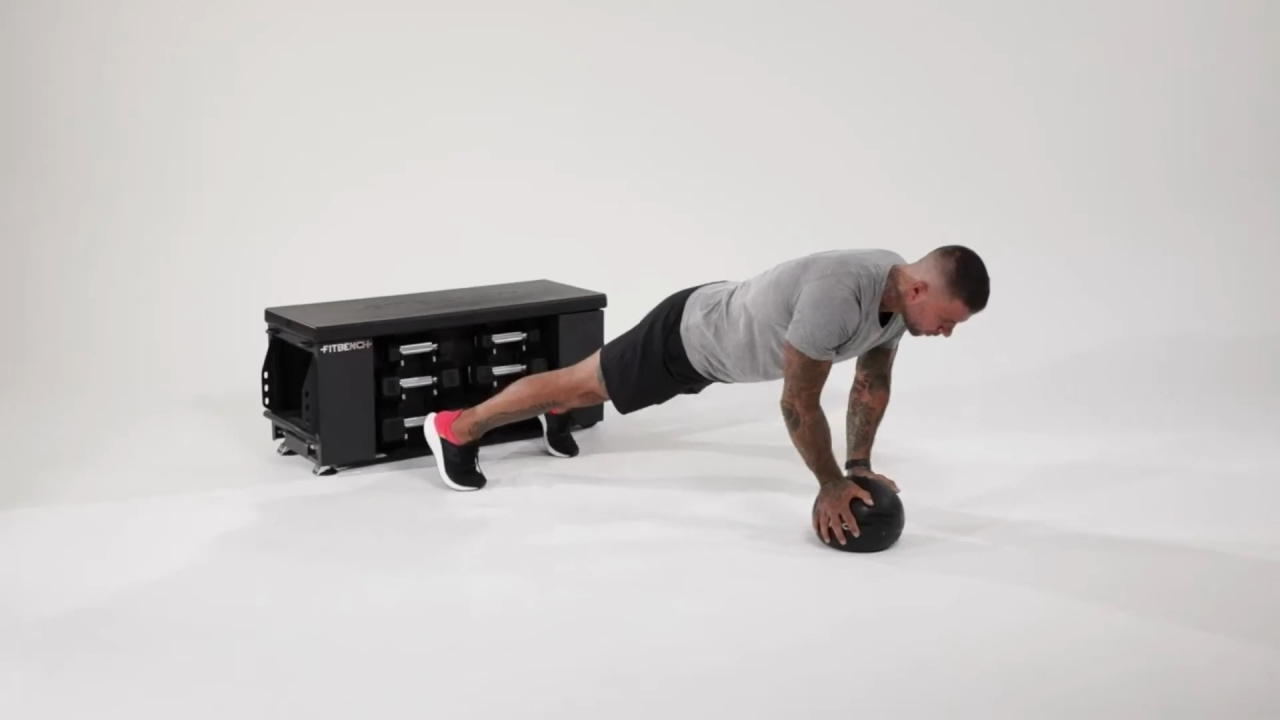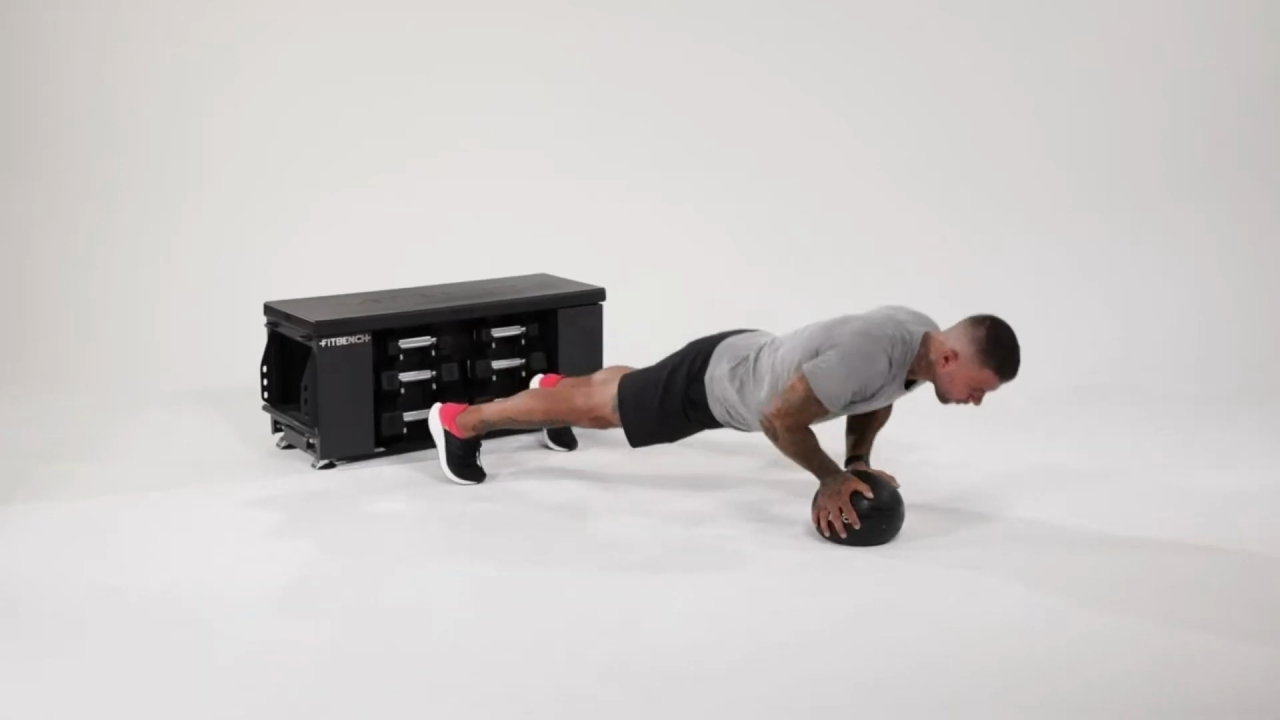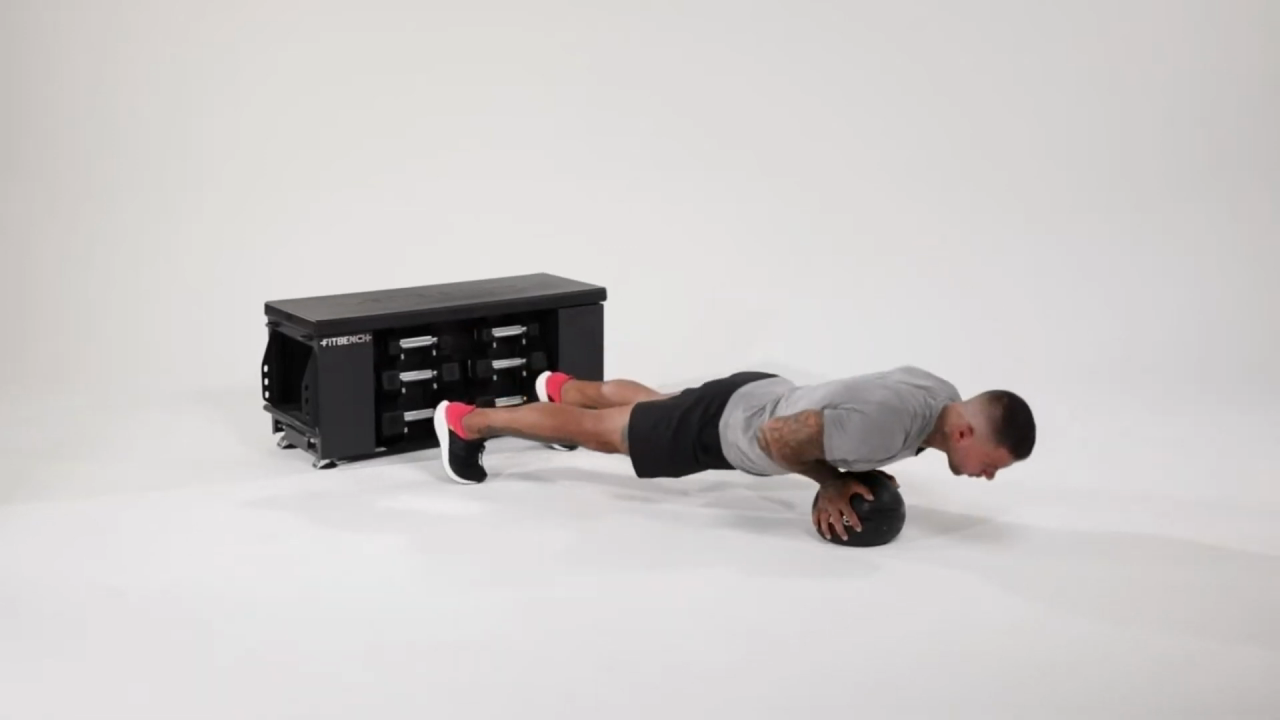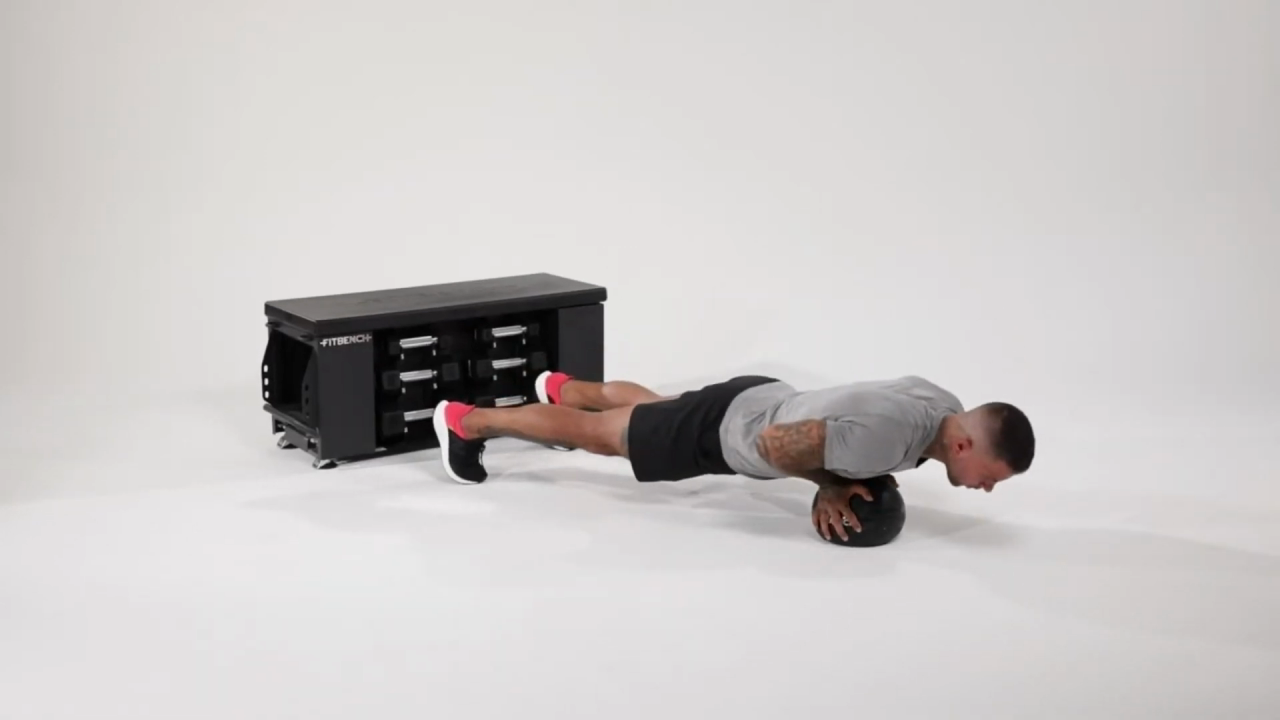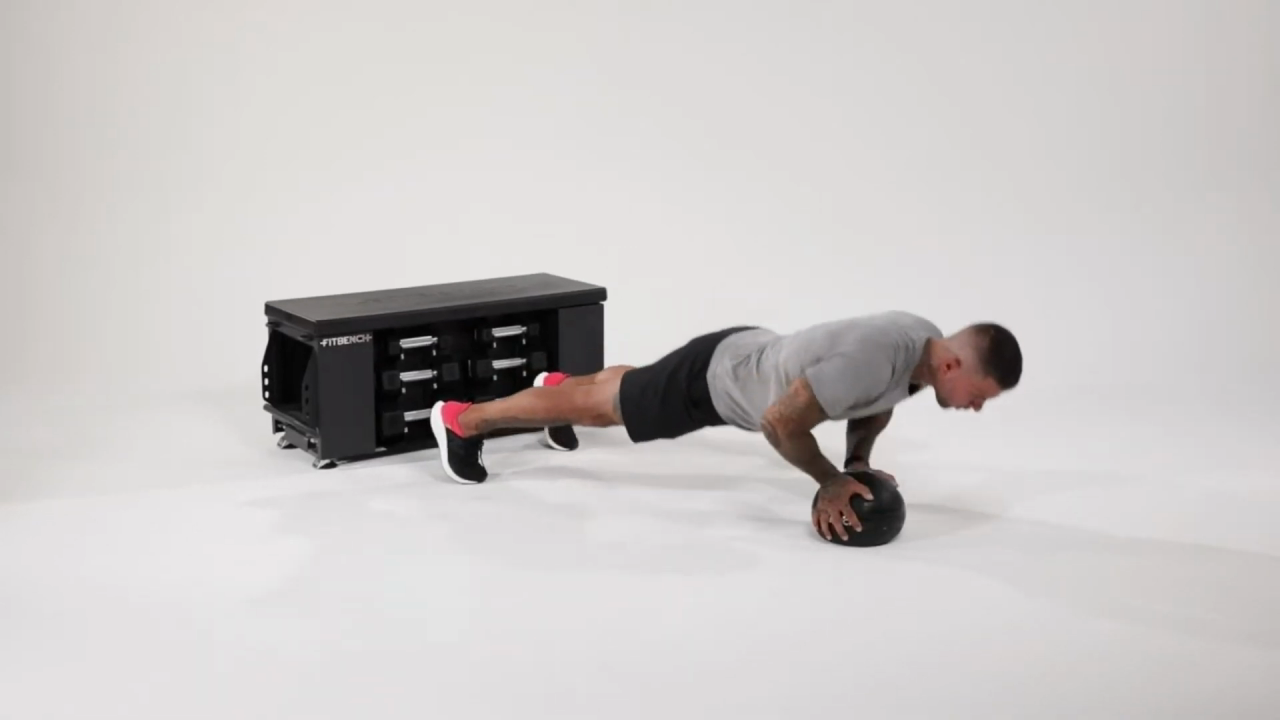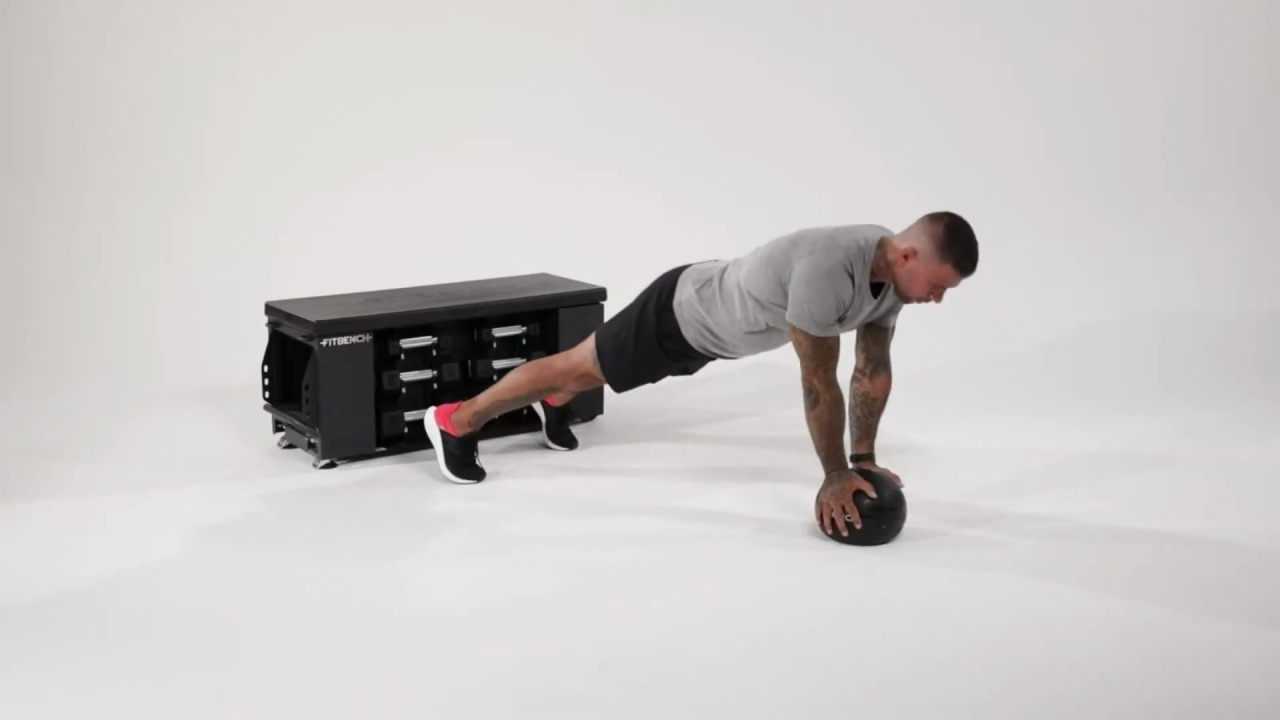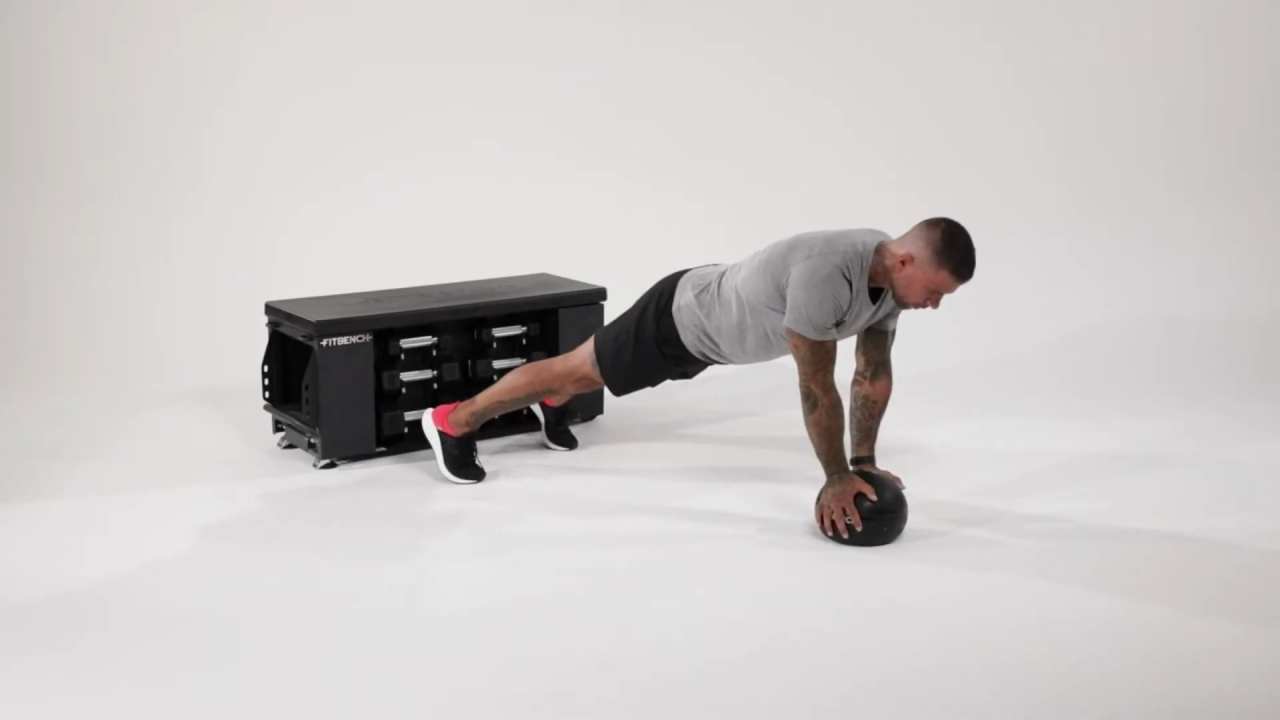
dt=0.4s
person 1, frame 1
left shoulder: (897, 293)
right shoulder: (837, 297)
left elbow: (873, 383)
right elbow: (798, 404)
left wrist: (860, 465)
right wrist: (831, 486)
left hip: (716, 336)
right hip: (689, 336)
left knee: (597, 384)
right knee: (585, 383)
left ankle: (556, 412)
right ankle: (455, 429)
person 1, frame 2
left shoulder: (922, 340)
right shoulder: (868, 357)
left elbow: (876, 399)
right elbow: (779, 420)
left wrist: (858, 463)
right wrist: (832, 480)
left hip: (742, 364)
right hip: (711, 384)
left knee: (627, 387)
right knee: (595, 410)
left ankle: (556, 382)
right ankle: (460, 420)
person 1, frame 3
left shoulder: (940, 396)
right shoulder: (886, 426)
right elbow: (775, 438)
left wrist: (859, 470)
right wrist: (831, 483)
left hip: (758, 395)
right hip: (724, 427)
left knee: (646, 402)
right knee: (600, 432)
left ankle: (562, 387)
right ankle: (465, 421)
person 1, frame 4
left shoulder: (942, 406)
right shoulder: (886, 437)
right elbow: (776, 445)
left wrist: (852, 470)
right wrist: (831, 484)
left hip: (760, 400)
right hip: (723, 432)
left knee: (644, 406)
right knee: (599, 434)
left ankle: (561, 388)
right ankle: (464, 420)
person 1, frame 5
left shoulder: (924, 342)
right shoulder: (872, 362)
left elbow: (877, 401)
right elbow: (779, 421)
left wrist: (858, 464)
right wrist: (831, 483)
left hip: (749, 358)
right hip: (715, 378)
left knee: (634, 383)
right knee: (595, 407)
left ankle: (560, 382)
right ankle: (461, 419)
person 1, frame 6
left shoulder: (889, 271)
right shoulder: (827, 271)
left elbow: (873, 369)
right elbow: (819, 385)
left wrist: (865, 459)
right wrist: (836, 478)
left hip: (712, 321)
right hip: (682, 311)
left knee: (597, 369)
right knee: (584, 366)
left ankle: (554, 405)
right ankle: (455, 421)
person 1, frame 7
left shoulder: (889, 275)
right shoulder: (825, 274)
left elbow: (874, 372)
right elbow: (817, 389)
left wrist: (865, 460)
right wrist: (837, 480)
left hip: (710, 324)
right hip: (682, 317)
left knee: (596, 370)
right knee: (580, 370)
left ankle: (552, 404)
right ankle: (453, 422)
